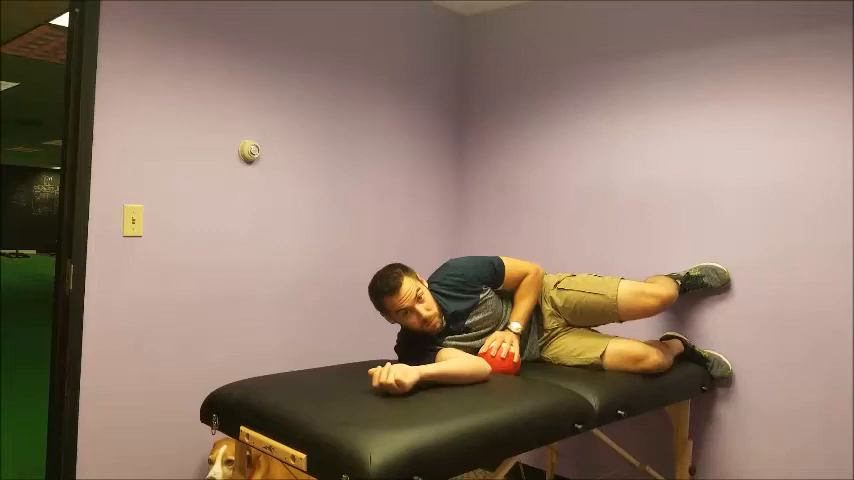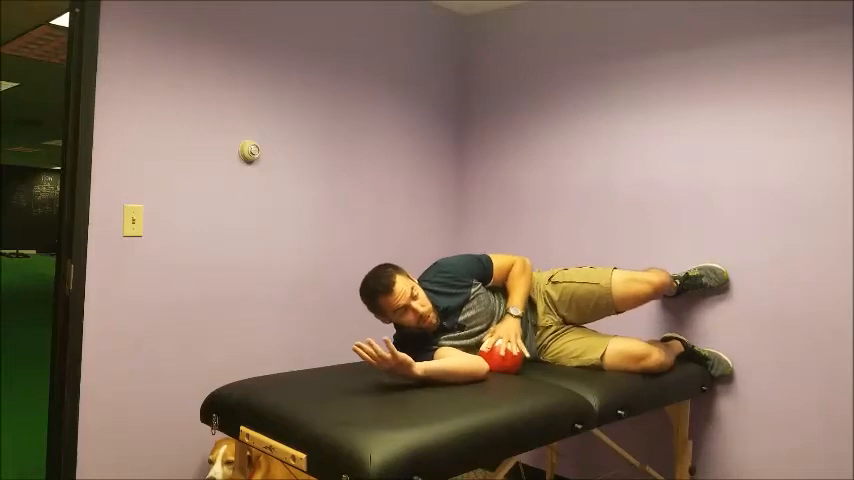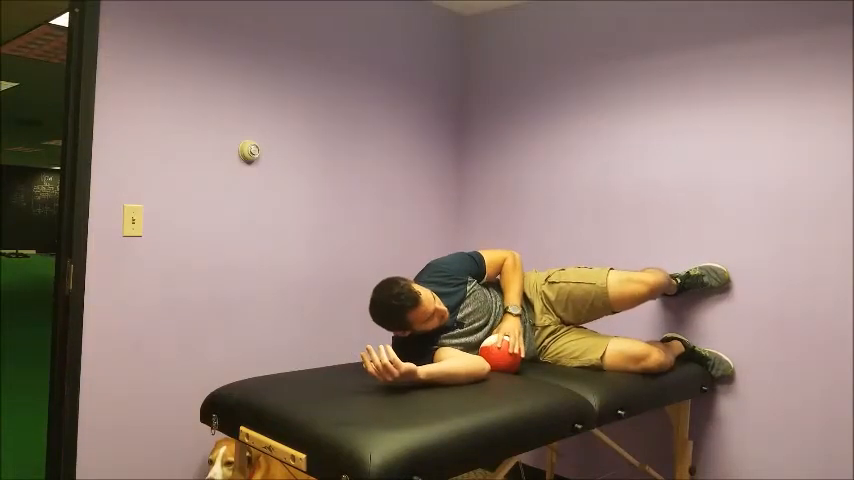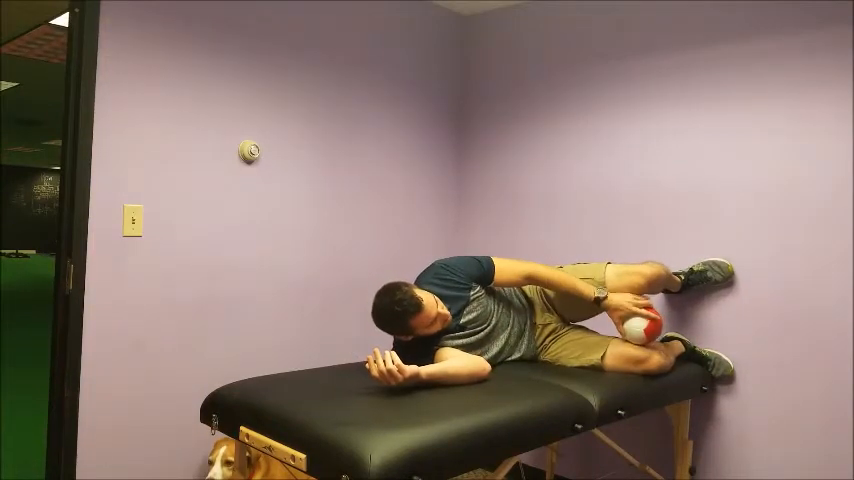
dt=0.7s
person 1, frame 1
left shoulder: (456, 274)
right shoulder: (415, 347)
left elbow: (533, 273)
right elbow: (479, 367)
left wrist: (513, 328)
right wrist: (412, 373)
left hip: (547, 299)
right hip: (546, 343)
left knee: (656, 297)
right knee: (651, 360)
left ankle: (679, 281)
right ankle: (678, 346)
person 1, frame 2
left shoulder: (445, 273)
right shoulder: (414, 345)
left elbow: (520, 265)
right elbow: (479, 366)
left wrist: (512, 317)
right wrist: (411, 370)
left hip: (542, 295)
right hip: (542, 342)
left knee: (650, 284)
right knee: (651, 358)
left ankle: (677, 283)
right ankle: (677, 346)
person 1, frame 3
left shoulder: (440, 273)
right shoulder: (416, 347)
left elbow: (509, 259)
right elbow: (479, 367)
left wrist: (512, 315)
right wrist: (412, 375)
left hip: (538, 294)
right hip: (539, 340)
left knee: (647, 284)
right knee: (652, 359)
left ankle: (675, 283)
right ankle: (678, 347)
person 1, frame 4
left shoulder: (443, 275)
right shoulder: (419, 348)
left elbow: (529, 271)
right elbow: (480, 367)
left wrist: (604, 299)
right wrist: (412, 376)
left hip: (542, 297)
right hip: (543, 341)
left knee: (648, 276)
right knee: (653, 361)
left ankle: (679, 282)
right ankle: (677, 347)
